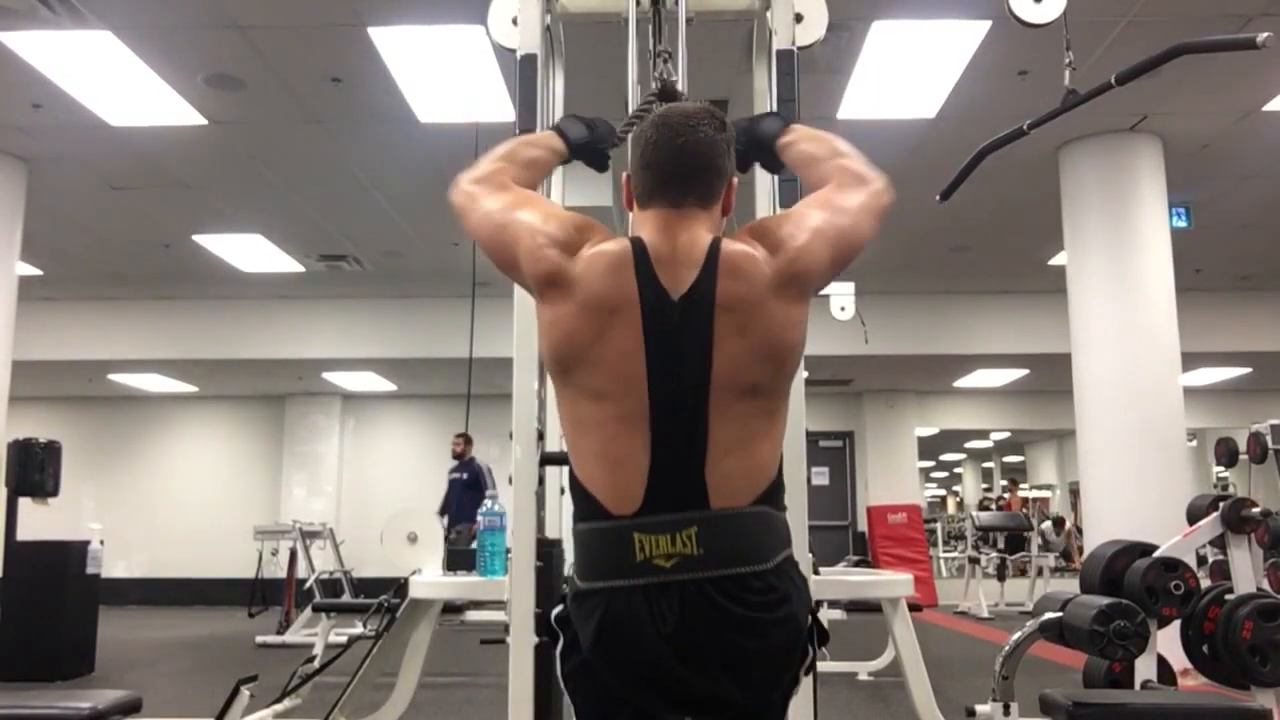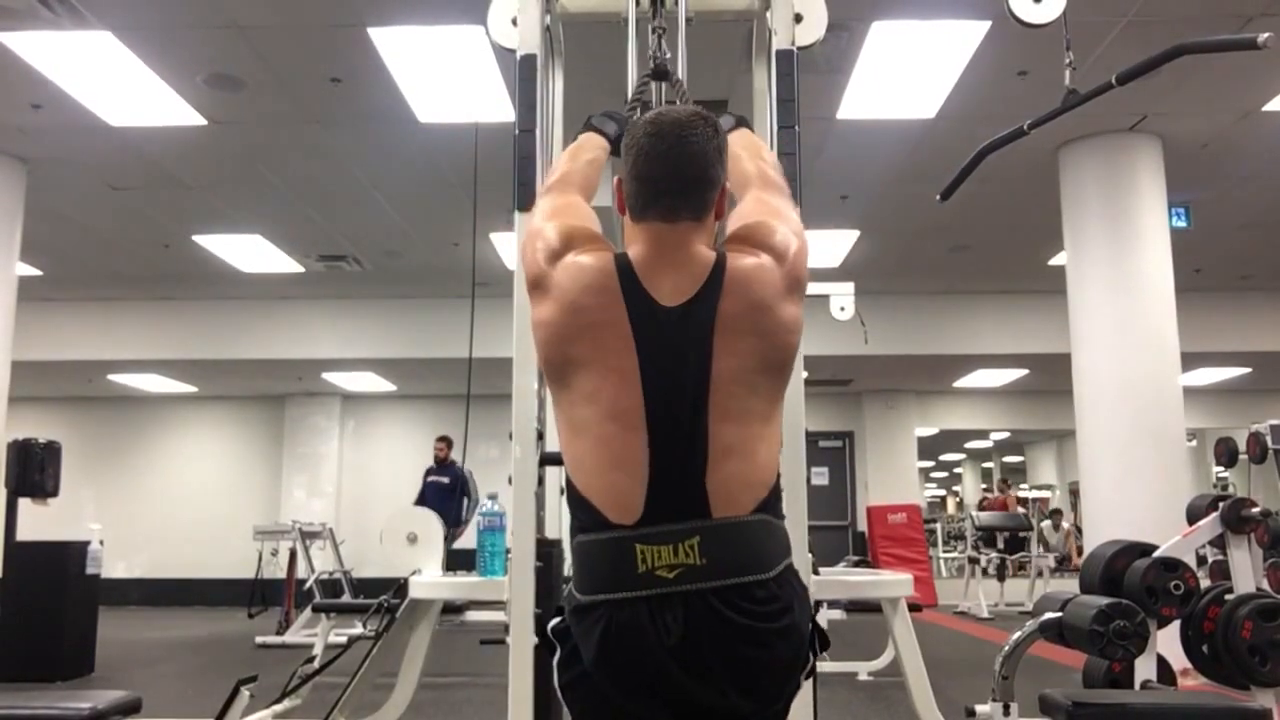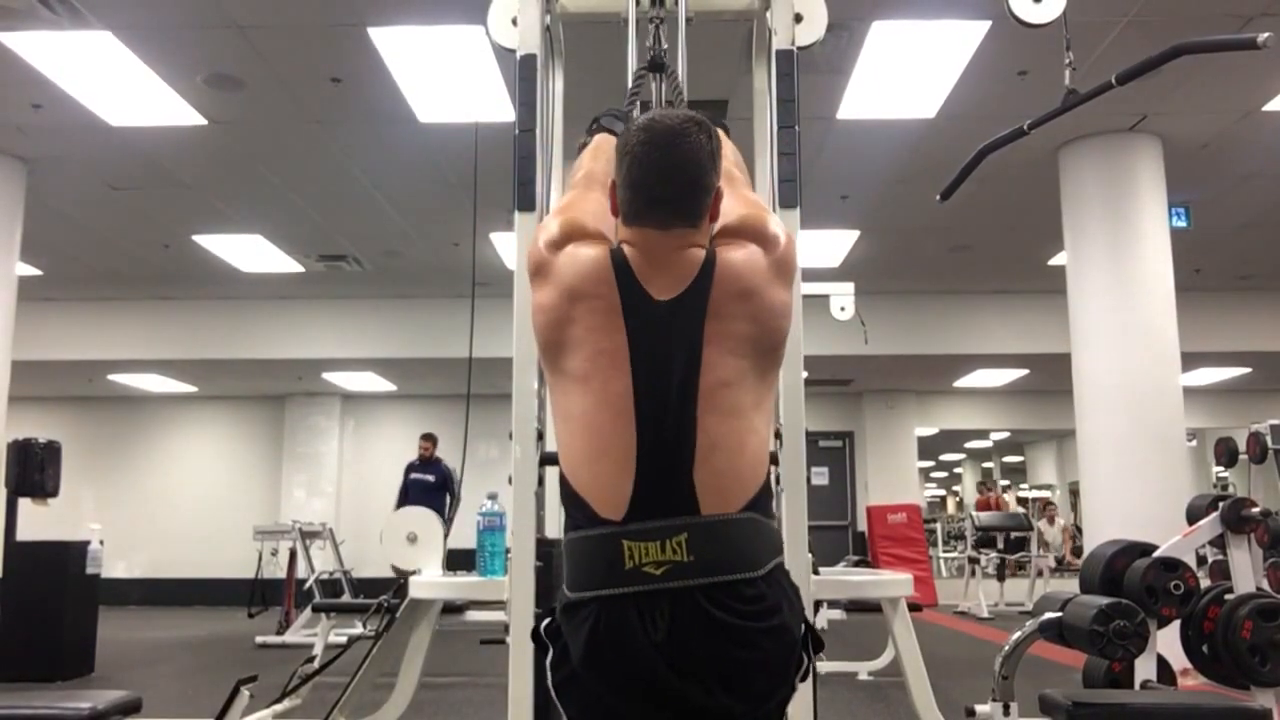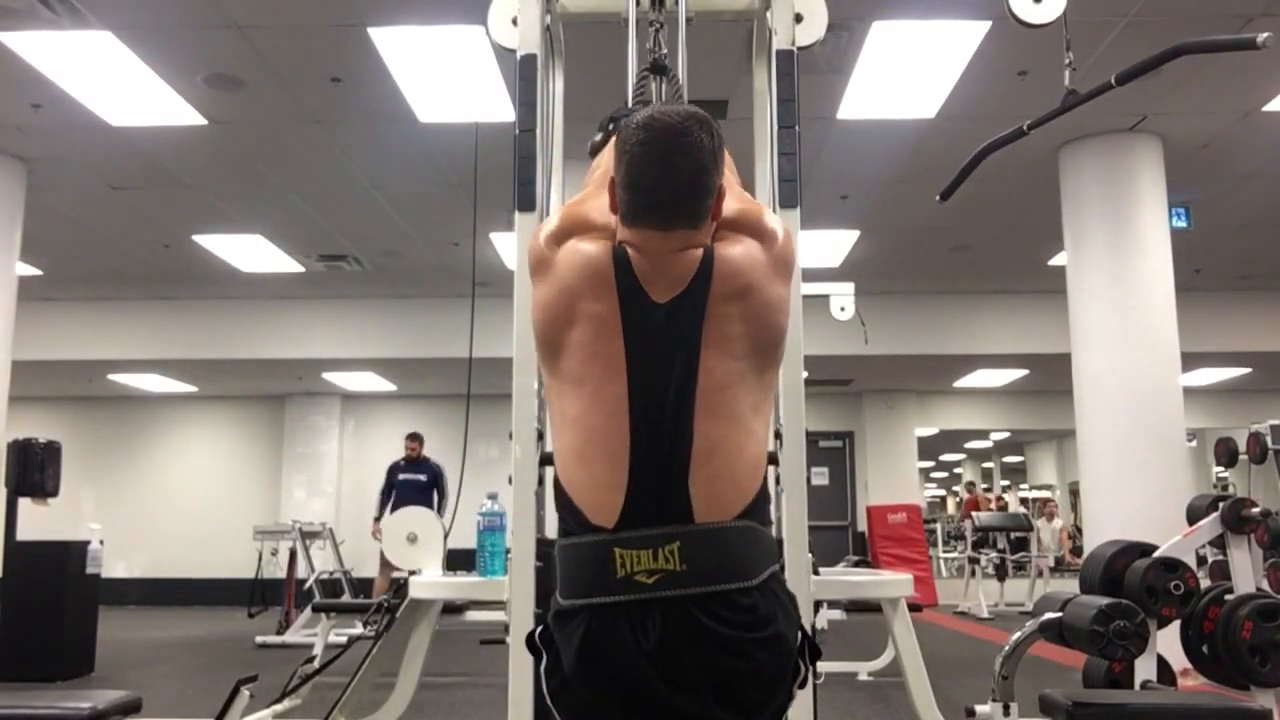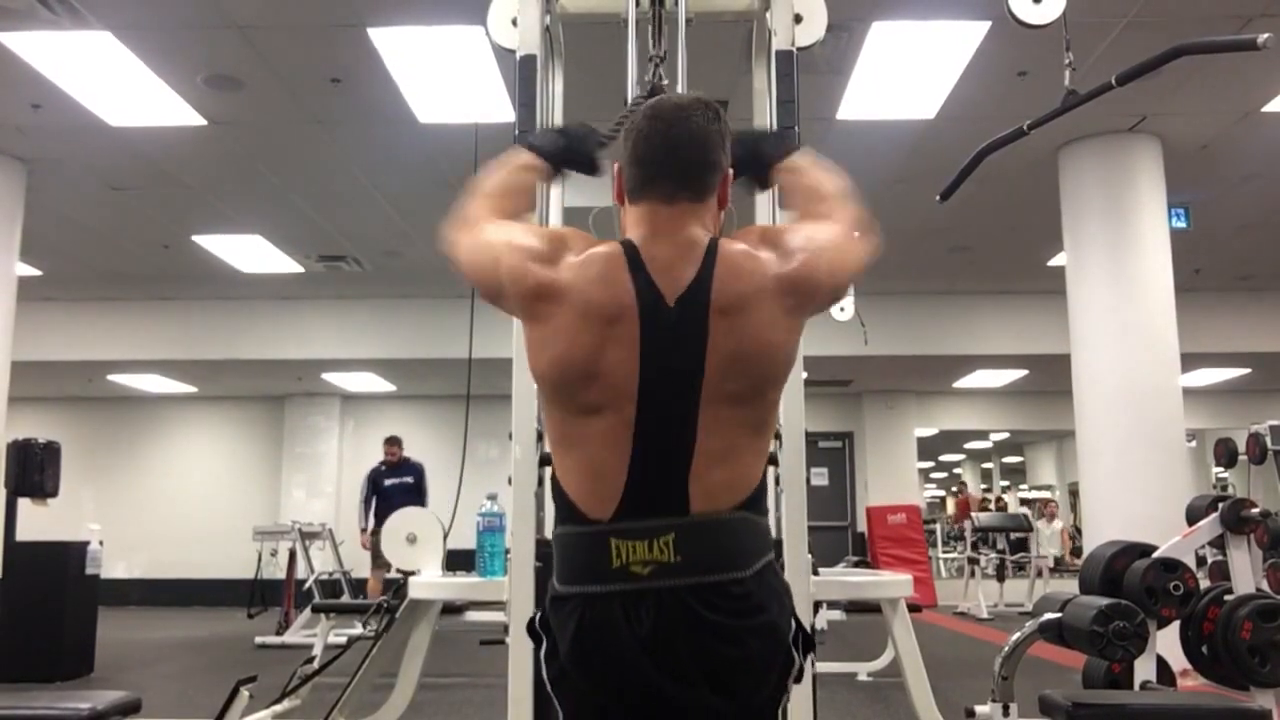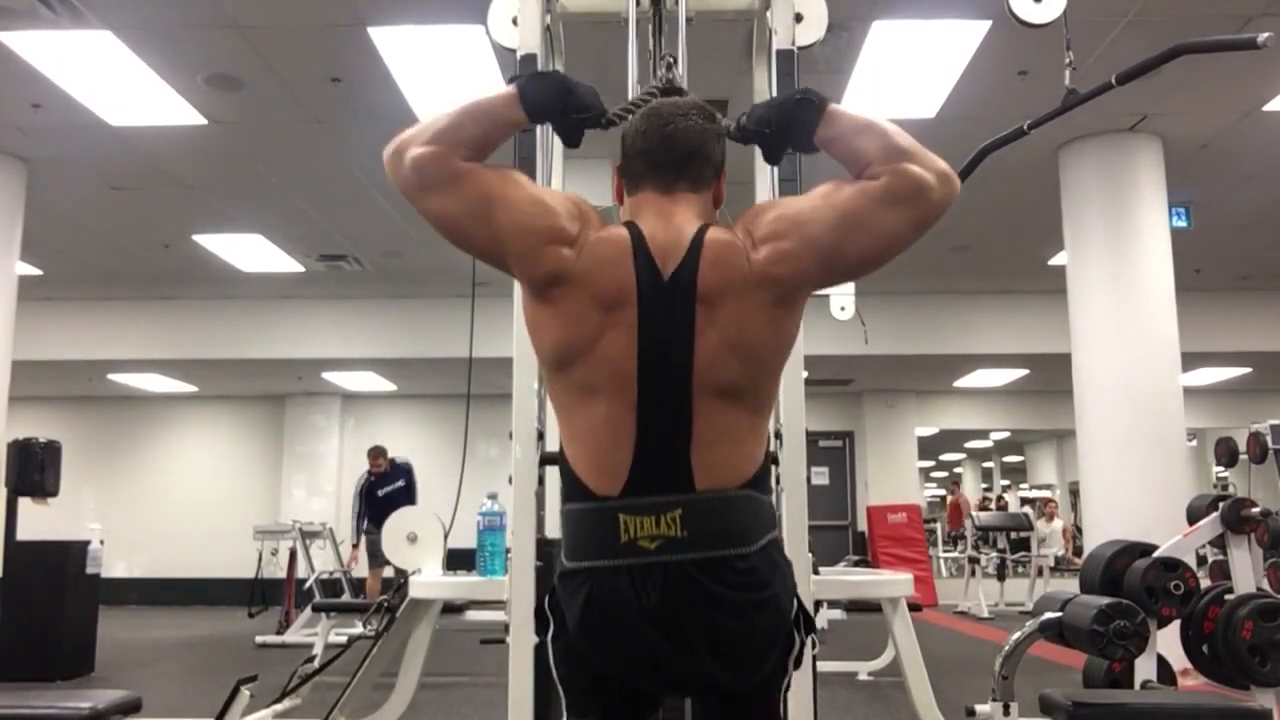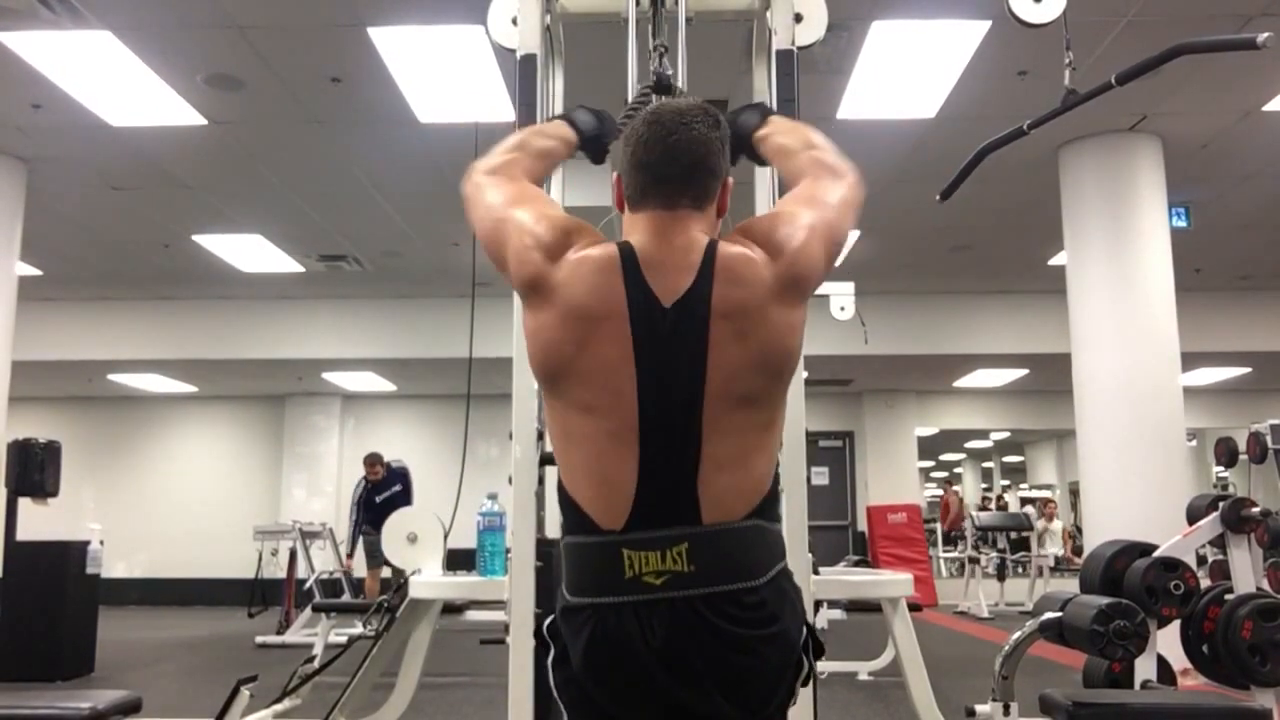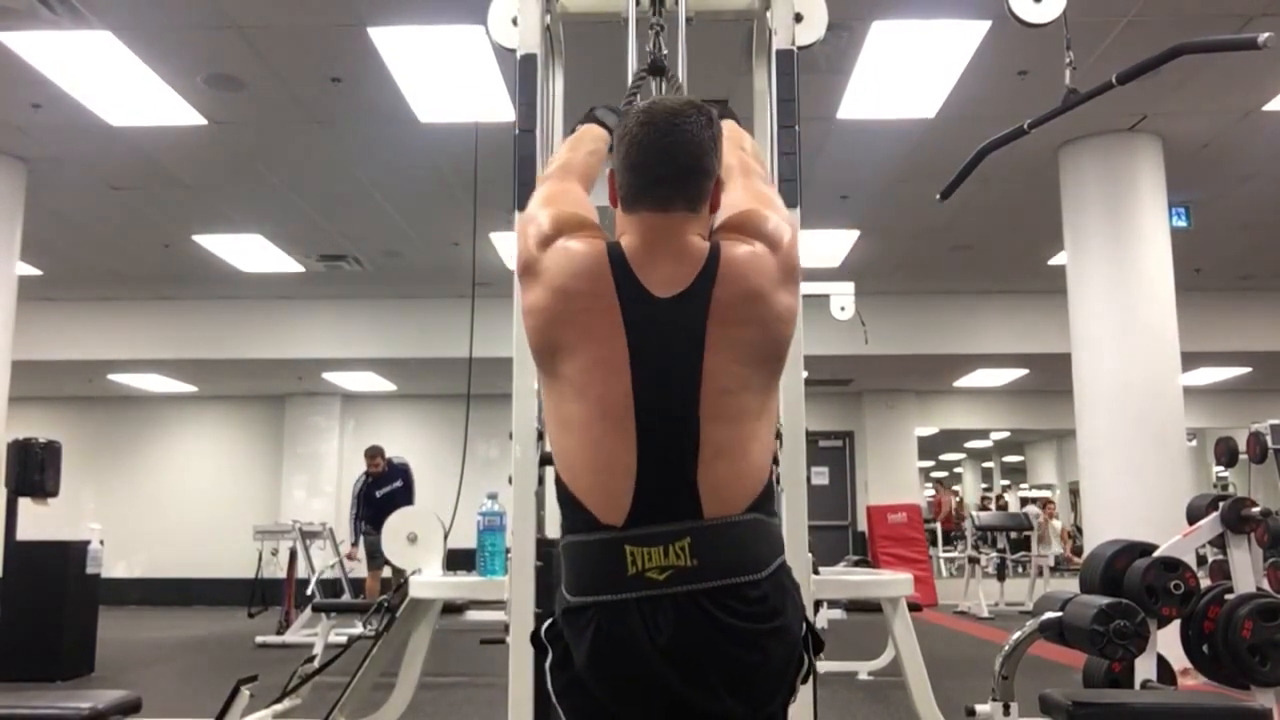
dt=0.3s
person 1, frame 1
left shoulder: (565, 267)
right shoulder: (778, 268)
left elbow: (475, 186)
right elbow: (864, 184)
left wrist: (566, 136)
right wrist: (778, 133)
left hip: (616, 613)
right hip: (752, 609)
person 1, frame 2
left shoulder: (563, 277)
right shoulder: (769, 272)
left elbow: (561, 189)
right elbow: (765, 186)
left wrist: (599, 132)
right wrist: (736, 128)
left hip: (614, 625)
right hip: (752, 617)
person 1, frame 3
left shoulder: (564, 270)
right shoulder: (759, 266)
left elbow: (584, 187)
right elbow: (734, 183)
left wrist: (607, 131)
right wrist: (710, 130)
left hip: (606, 622)
right hip: (744, 615)
person 1, frame 4
left shoulder: (562, 263)
right shoulder: (759, 261)
left elbow: (597, 189)
right elbow: (725, 189)
left wrist: (615, 136)
right wrist: (700, 145)
left hip: (599, 627)
right hip: (740, 619)
person 1, frame 5
left shoulder: (552, 278)
right shoulder: (776, 275)
left elbow: (465, 226)
right elbow: (853, 226)
left wrist: (540, 151)
right wrist: (783, 155)
left hip: (595, 617)
right hip: (736, 610)
person 1, frame 6
left shoulder: (562, 256)
right shoulder: (769, 259)
left elbow: (413, 161)
right elbow: (927, 181)
left wrist: (532, 98)
right wrist: (811, 115)
left hip: (603, 594)
right hip: (740, 587)
person 1, frame 7
left shoulder: (555, 273)
right shoulder: (773, 271)
left elbow: (489, 176)
right elbow: (831, 173)
left wrist: (574, 127)
right wrist: (759, 125)
left hip: (605, 628)
right hip: (745, 622)
person 1, frame 8
left shoulder: (555, 263)
right shoulder: (763, 260)
left elbow: (562, 178)
right elbow: (748, 174)
left wrist: (598, 125)
right wrist: (721, 123)
left hip: (605, 626)
right hip: (746, 617)
